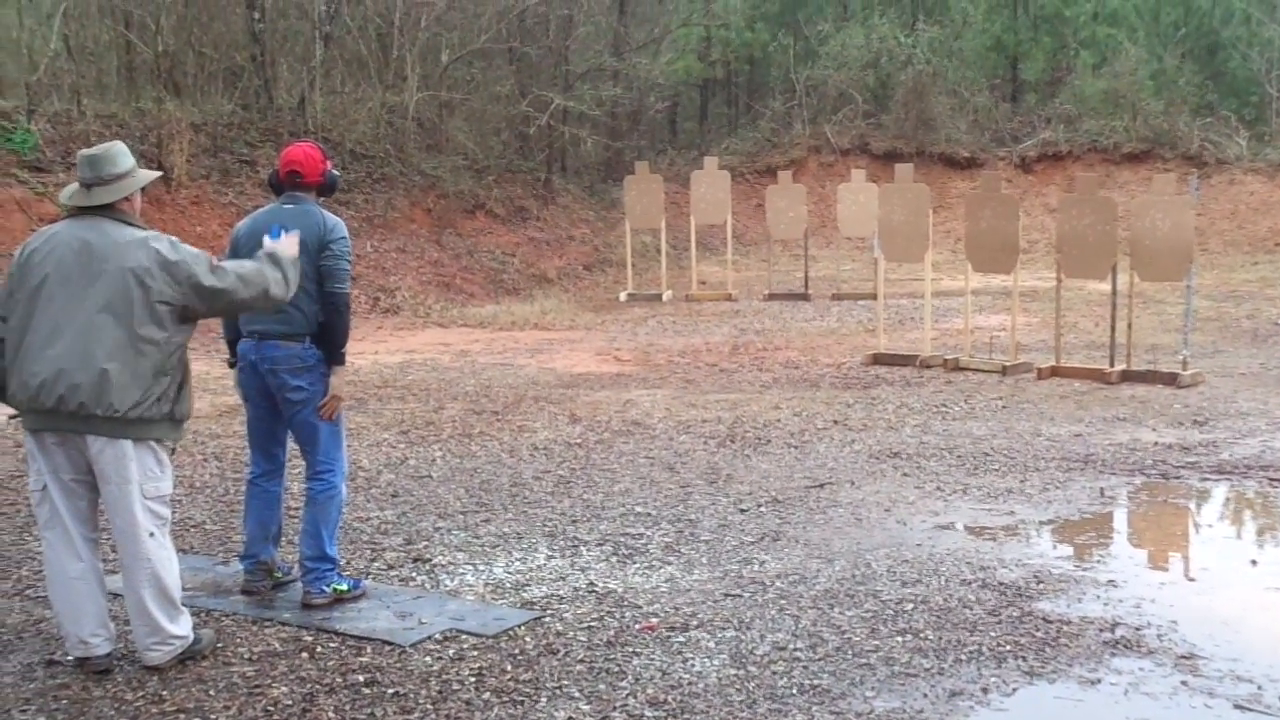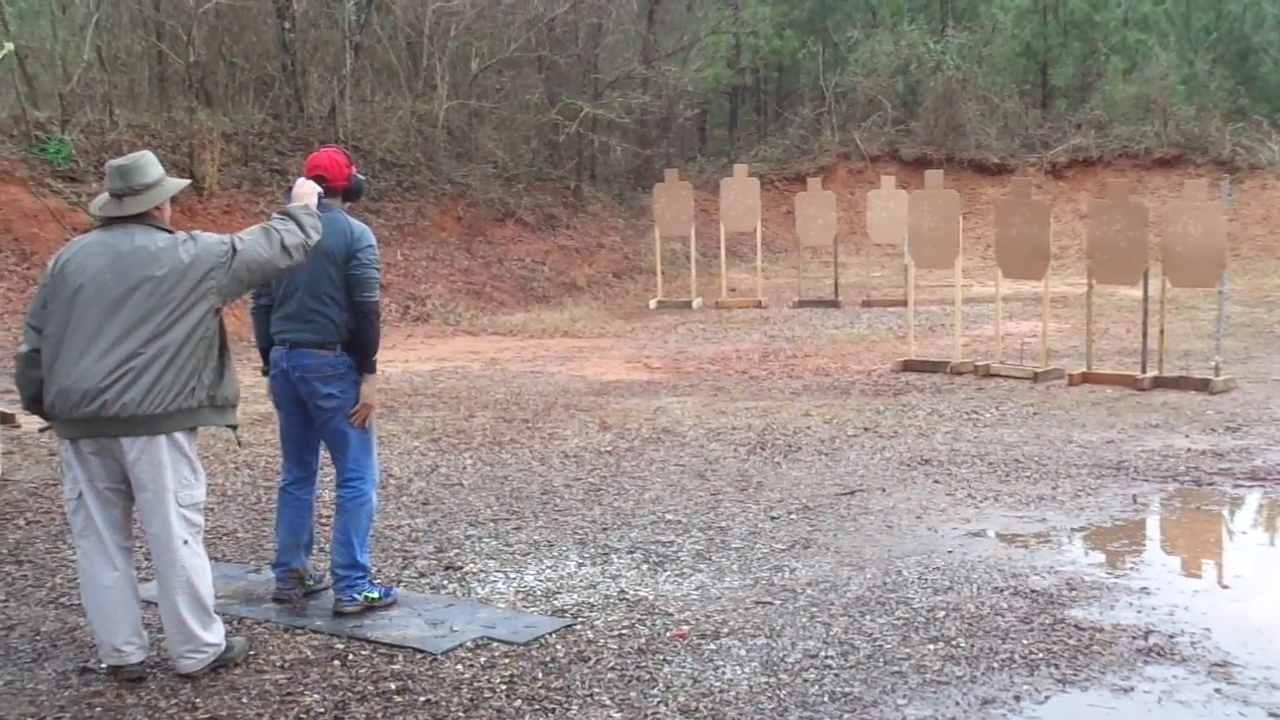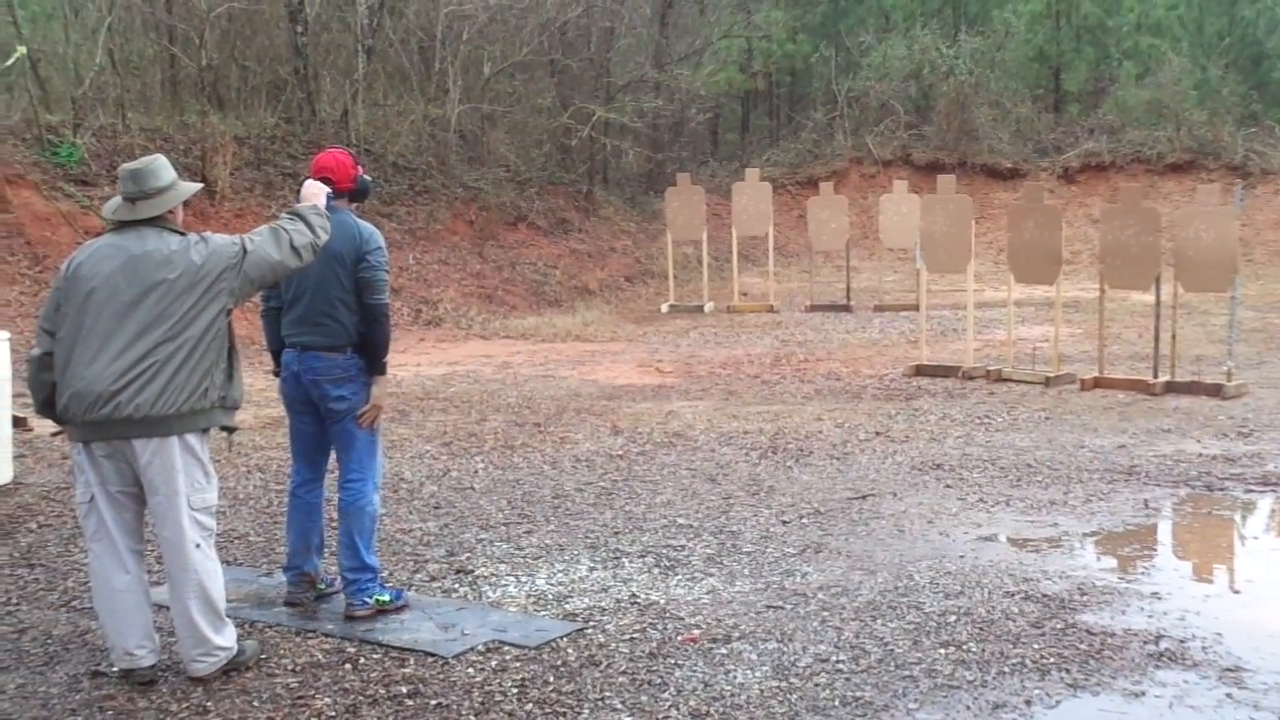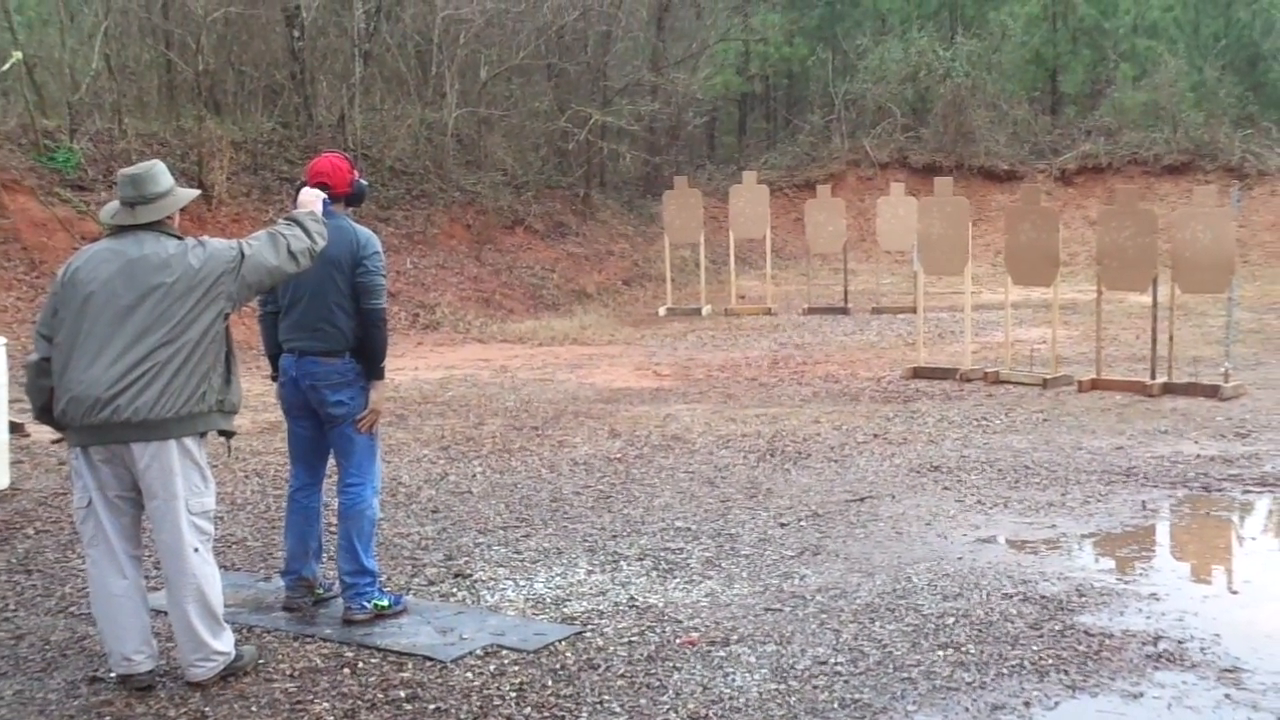
dt=0.5s
person 1, frame 1
right shoulder: (153, 254)
right elbow: (238, 285)
right wrist: (280, 260)
left hip: (47, 411)
right hip: (120, 413)
left knee: (66, 530)
right knee: (142, 530)
left ankle: (88, 645)
right ankle: (165, 641)
person 1, frame 2
left shoulder: (69, 257)
right shoulder: (189, 257)
left elbow: (34, 342)
right elbow: (273, 248)
left wrist: (46, 406)
right wrist: (302, 208)
left hip: (81, 421)
right hip: (152, 420)
left knee: (99, 539)
right knee: (175, 536)
left ankle: (121, 653)
right ankle: (197, 649)
person 1, frame 3
left shoulder: (83, 260)
right shoulder: (202, 258)
left elbow: (48, 345)
right elbow: (283, 247)
left wrist: (58, 410)
right wrist: (311, 208)
left hip: (93, 422)
right hip: (165, 422)
left knee: (112, 542)
right knee: (188, 539)
left ankle: (133, 656)
right ankle: (210, 653)
person 1, frame 4
left shoulder: (80, 265)
right shoulder: (200, 263)
left elbow: (45, 350)
right elbow: (281, 251)
left wrist: (55, 414)
right wrist: (308, 214)
left hip: (91, 427)
right hip: (162, 426)
left knee: (110, 547)
right knee: (185, 543)
left ankle: (132, 662)
right ankle: (208, 658)
person 2, frame 1
left shoulder: (246, 227)
right shoulder: (328, 226)
right elbow: (336, 301)
left wrist: (238, 358)
right wrist: (337, 367)
left hip: (252, 355)
right hip: (300, 356)
left knee: (264, 466)
right knee: (326, 469)
left ankle: (258, 567)
right ankle: (320, 579)
person 2, frame 2
right shoulder: (355, 234)
left elbow: (261, 307)
right elbow: (365, 310)
left wrist: (271, 365)
right wrist: (368, 374)
left hip: (286, 363)
right hip: (332, 365)
left knee: (296, 474)
right knee: (356, 476)
left ankle: (290, 575)
right ankle: (352, 587)
person 2, frame 3
right shoulder: (364, 235)
left elbow: (271, 308)
right elbow: (375, 312)
left wrist: (281, 365)
right wrist: (378, 376)
left hip: (297, 366)
right hip: (344, 367)
left knee: (306, 476)
right knee: (359, 480)
left ankle: (302, 579)
right ankle: (363, 591)
person 2, frame 4
right shoulder: (360, 240)
left elbow: (268, 313)
right elbow: (372, 317)
left wrist: (279, 370)
right wrist: (376, 380)
left hip: (295, 371)
right hip: (341, 372)
left knee: (304, 480)
right knee: (358, 483)
left ankle: (300, 583)
right ankle: (361, 595)
